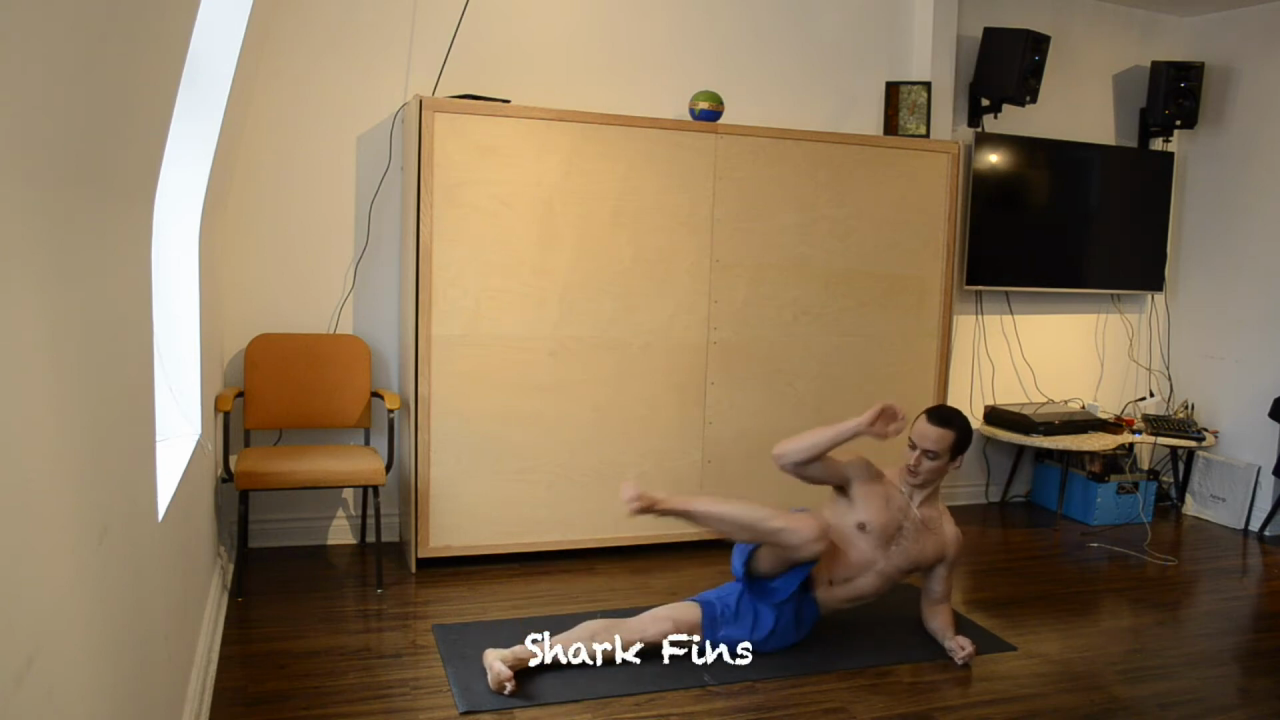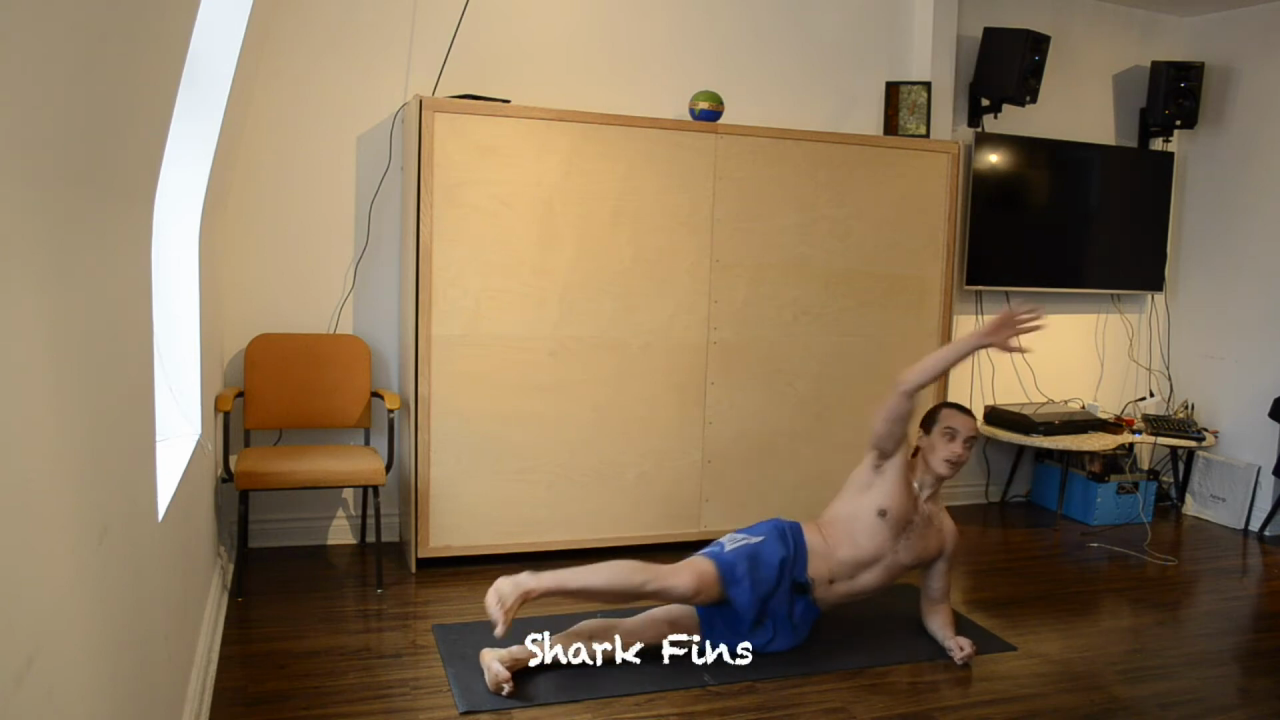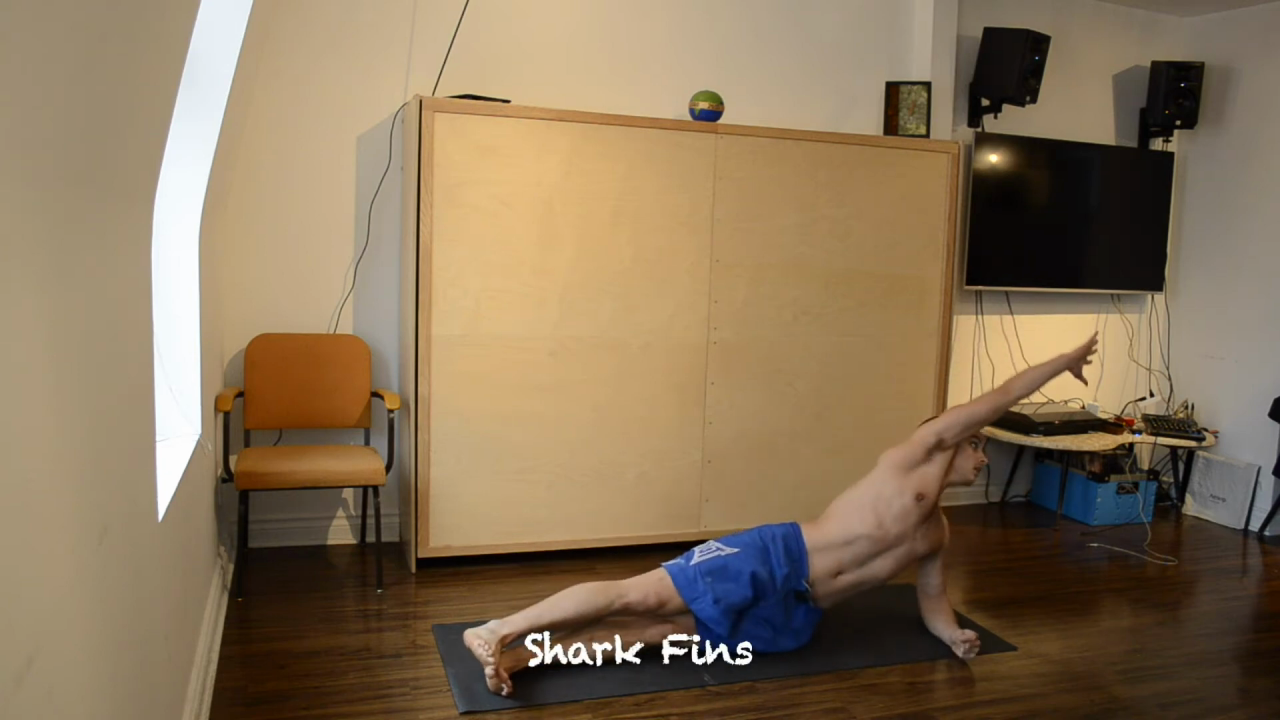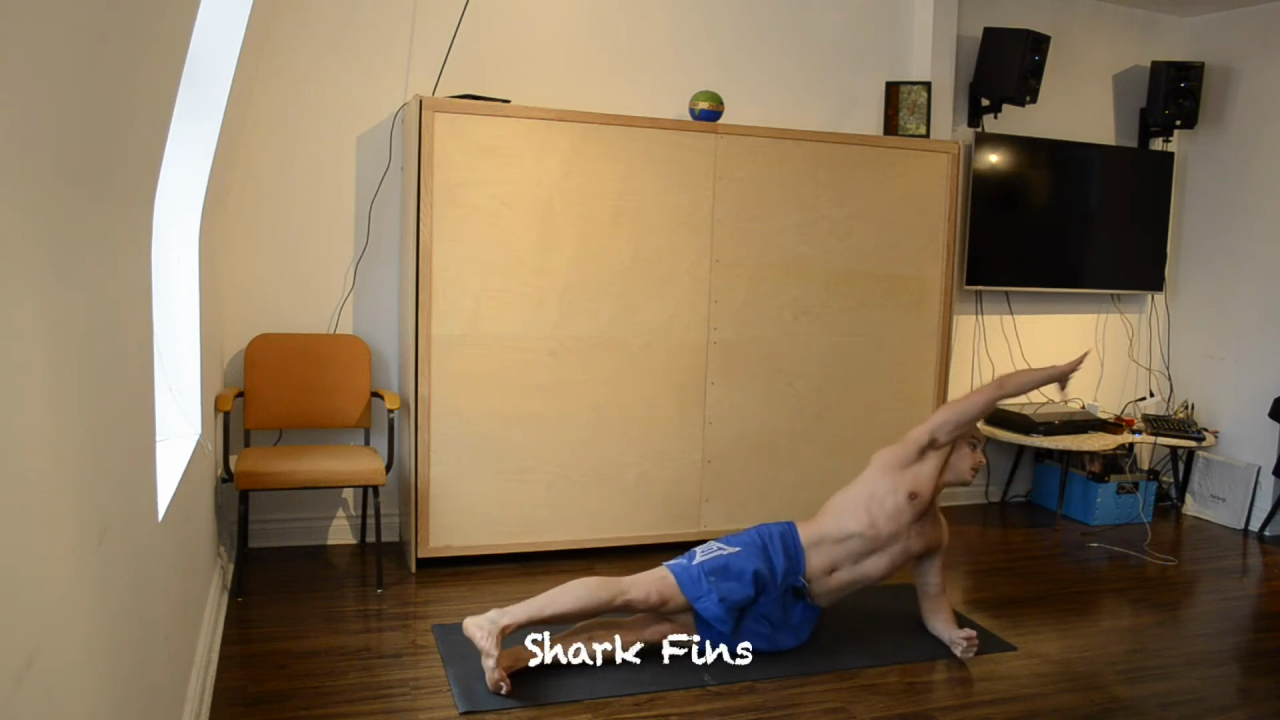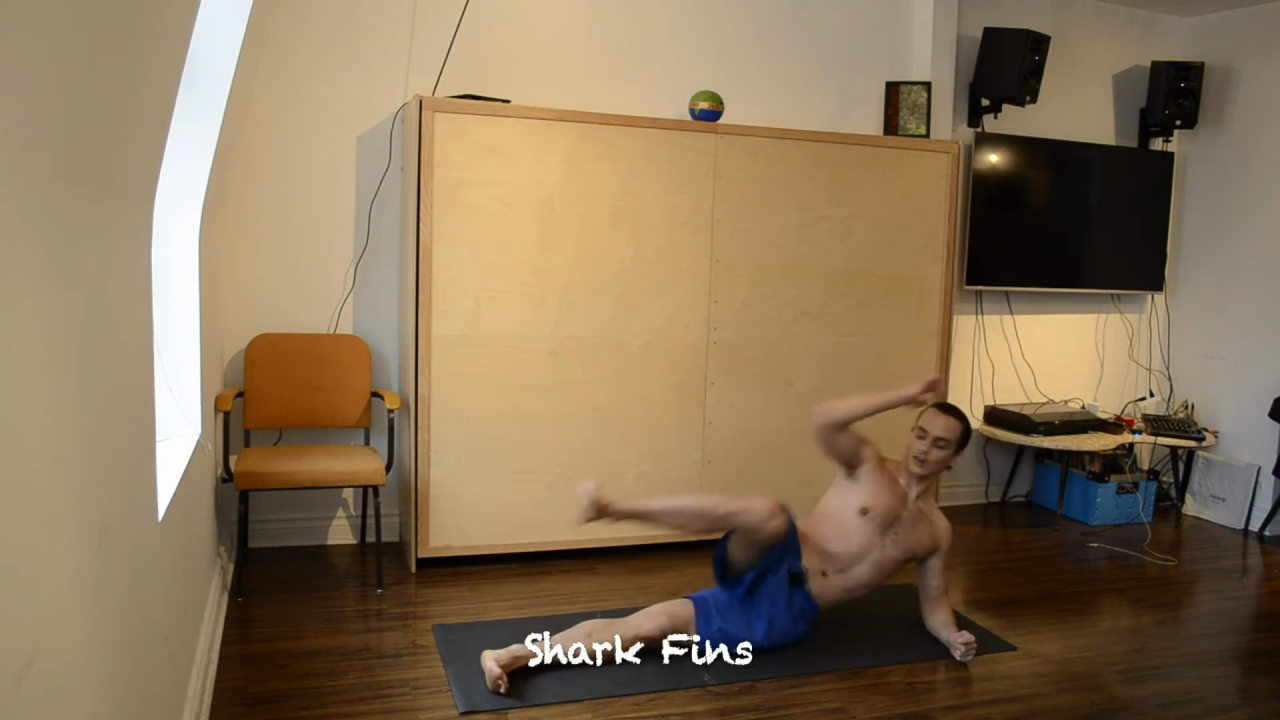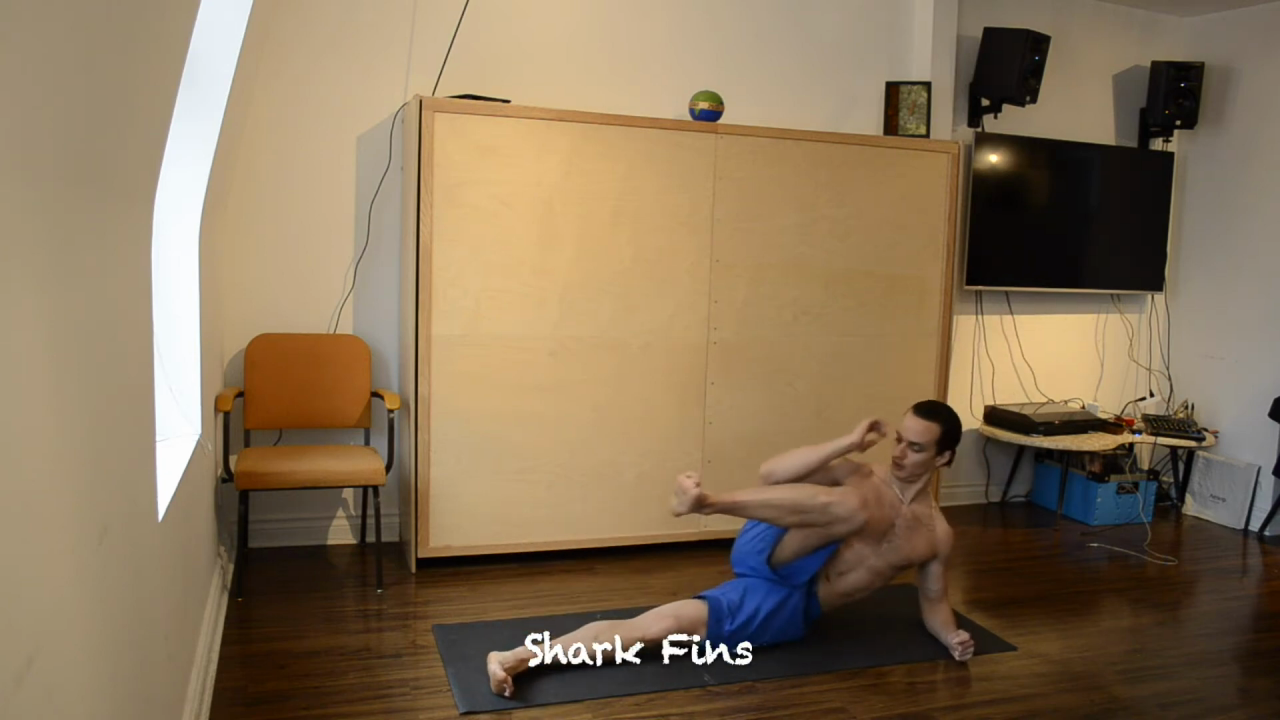
dt=0.4s
person 1, frame 1
left shoulder: (947, 538)
right shoulder: (864, 476)
left elbow: (936, 602)
right elbow: (787, 455)
left wrist: (951, 638)
right wrist: (860, 426)
left hip: (795, 617)
right hip: (783, 569)
left knee: (663, 624)
right knee: (809, 530)
left ankle: (516, 655)
person 1, frame 2
left shoulder: (942, 535)
right shoulder: (889, 461)
left elbow: (934, 603)
right elbow: (904, 389)
left wrist: (948, 638)
right wrist: (976, 342)
left hip: (790, 617)
right hip: (777, 554)
left knee: (655, 626)
right knee: (682, 583)
left ankle: (517, 655)
right ankle: (528, 583)
person 1, frame 3
left shoulder: (936, 532)
right shoulder: (919, 455)
left elbow: (932, 599)
right elbow: (995, 398)
left wrist: (954, 634)
right wrist: (1064, 362)
left hip: (790, 616)
right hip: (771, 561)
left knee: (664, 627)
right knee: (642, 598)
left ankle: (520, 656)
right ankle: (499, 635)
person 1, frame 4
left shoulder: (936, 532)
right shoulder: (919, 454)
left elbow: (932, 599)
right elbow: (984, 396)
left wrist: (952, 632)
right wrist: (1054, 374)
left hip: (790, 612)
right hip: (771, 555)
left knee: (658, 625)
right knee: (643, 598)
left ankle: (515, 656)
right ankle: (501, 625)
person 1, frame 5
left shoulder: (936, 532)
right shoulder: (870, 466)
left elbow: (933, 600)
right elbow: (823, 418)
left wrist: (952, 634)
right wrist: (902, 397)
left hip: (788, 613)
right hip: (764, 567)
left knee: (660, 624)
right knee: (766, 515)
left ankle: (521, 656)
right ankle: (616, 508)
person 1, frame 6
left shoulder: (937, 535)
right shoulder: (858, 475)
left elbow: (934, 601)
right elbow: (770, 473)
left wrist: (951, 635)
right wrist: (849, 444)
left hip: (793, 613)
right hip: (772, 565)
left knee: (665, 625)
right knee: (845, 505)
left ankle: (523, 658)
